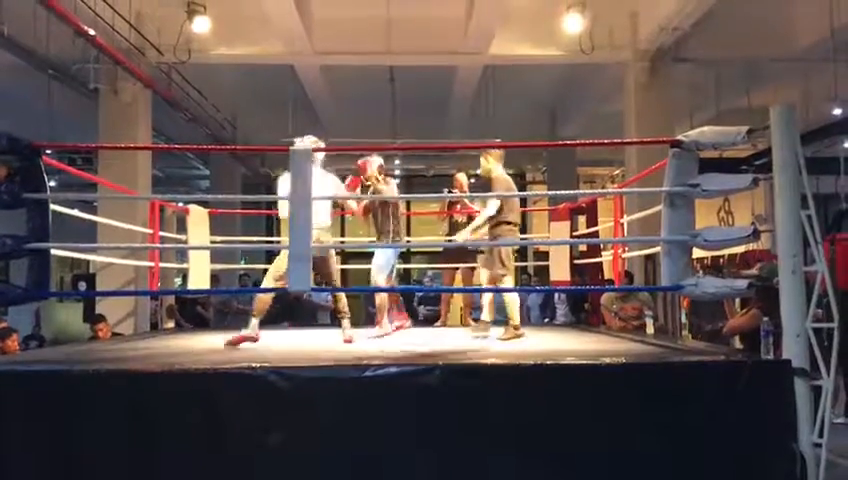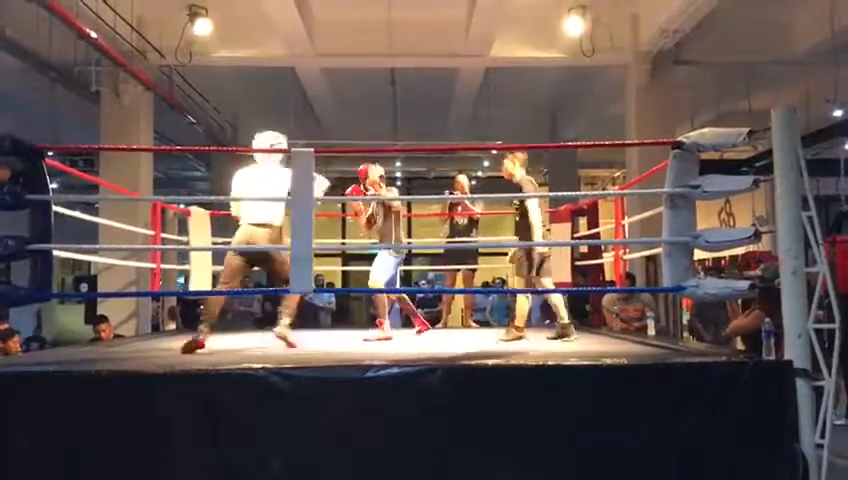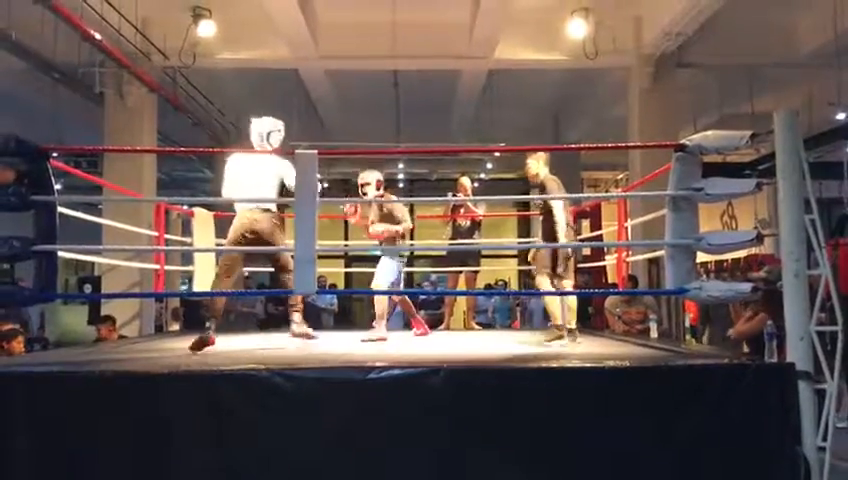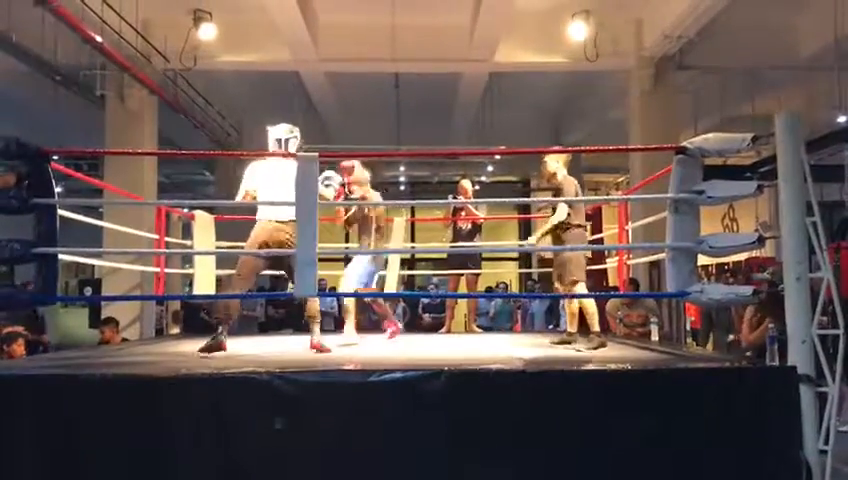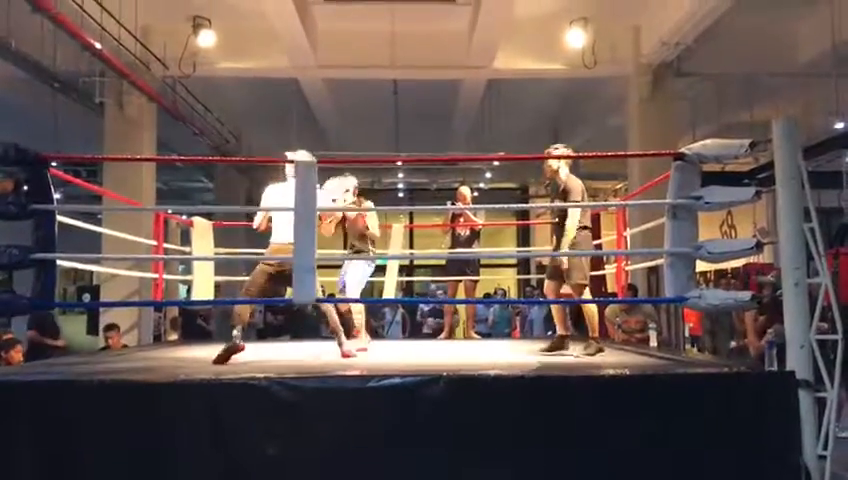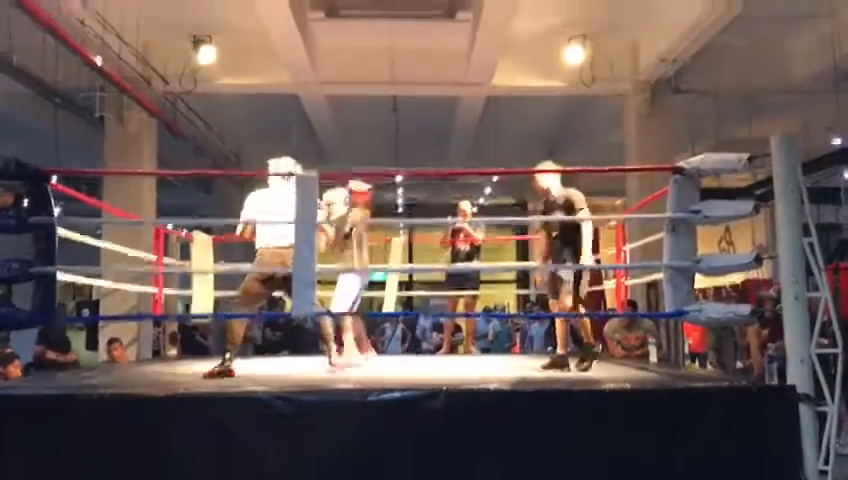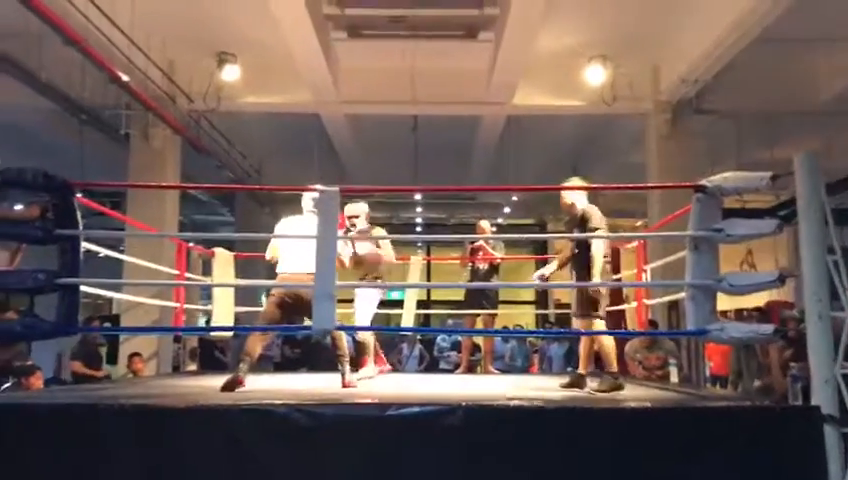
dt=0.3s
person 1, frame 1
left shoulder: (287, 179)
right shoulder: (330, 179)
left elbow: (283, 213)
right elbow: (352, 206)
right wrist: (345, 197)
right hip: (323, 237)
left knee: (272, 281)
right knee: (335, 285)
left ankle: (252, 327)
right ankle: (346, 329)
person 1, frame 2
left shoulder: (243, 175)
right shoulder: (285, 174)
left elbow: (236, 211)
right elbow: (315, 193)
right wrist: (322, 182)
left hip: (246, 235)
right hip: (271, 236)
left knee: (223, 287)
left ankle: (201, 333)
right ankle: (283, 325)
person 1, frame 3
left shoulder: (236, 158)
right shoulder: (280, 162)
left elbow: (226, 194)
left hip: (242, 220)
right hip: (268, 220)
left knee: (225, 277)
right knee: (287, 272)
left ankle: (210, 329)
right ankle: (296, 321)
person 1, frame 4
left shoulder: (257, 167)
right shoulder: (300, 169)
left elbow: (242, 199)
left hip: (264, 230)
right hip: (290, 232)
left knee: (239, 284)
left ankle: (220, 334)
right ankle: (316, 336)
person 1, frame 5
left shoulder: (273, 190)
left elbow: (259, 225)
left hip: (278, 253)
left knee: (247, 296)
right knee: (320, 300)
left ankle: (236, 338)
right ankle: (343, 345)
person 1, frame 6
left shoulder: (256, 197)
right shoulder: (298, 196)
left elbow: (242, 233)
left hip: (267, 259)
right hip: (293, 259)
left knee: (242, 309)
left ankle: (227, 362)
person 1, frame 7
left shoulder: (285, 223)
left elbow: (270, 256)
left hip: (284, 284)
right hip: (311, 285)
left knee: (261, 332)
right knee: (335, 329)
left ankle: (240, 372)
right ankle: (346, 375)
person 2, frame 1
left shoulder: (500, 181)
right shoulder: (502, 180)
left elbow: (491, 209)
left wrist: (467, 230)
left hip: (504, 235)
right hip: (500, 236)
left knee: (504, 282)
right knee: (486, 277)
left ankle: (515, 327)
right ankle: (485, 320)
person 2, frame 2
left shoulder: (524, 183)
right shoulder: (526, 183)
left elbow: (534, 211)
left wrist: (536, 239)
right wrist: (516, 249)
left hip: (534, 239)
right hip: (531, 239)
left knee: (521, 283)
right knee: (544, 283)
left ankle: (518, 328)
right ankle: (566, 325)
person 2, frame 3
left shoulder: (548, 181)
right shoulder: (546, 184)
left elbow: (558, 210)
left wrist: (562, 237)
right wrist: (537, 247)
left hip: (556, 238)
right hip: (555, 239)
left knee: (542, 279)
right knee: (564, 284)
left ankle: (558, 326)
right ankle: (570, 329)
person 2, frame 4
left shoulder: (567, 183)
right shoulder: (559, 187)
left elbow: (561, 215)
left wrist: (538, 235)
left hip: (572, 240)
right hip: (563, 242)
left knee: (576, 286)
right knee: (564, 287)
left ankle: (597, 335)
right ankle: (571, 332)
person 2, frame 5
left shoulder: (572, 184)
right shoulder: (557, 187)
left elbow: (573, 218)
left wrist: (564, 248)
right wrist: (558, 247)
left hip: (576, 243)
right hip: (562, 245)
left knee: (580, 291)
right knee: (550, 289)
left ankle: (595, 340)
right ankle: (562, 336)
person 2, frame 6
left shoulder: (571, 196)
right shoulder: (546, 205)
left elbow: (586, 223)
left wrist: (587, 253)
right wrist: (540, 268)
left hip: (574, 256)
right hip: (557, 260)
left knee: (569, 303)
right knee: (557, 307)
left ankle: (589, 345)
right ankle: (561, 356)
person 2, frame 7
left shoulder: (590, 212)
right shoulder: (575, 219)
left elbow: (598, 245)
right elbow: (571, 252)
left wrist: (596, 276)
right wrist: (548, 268)
left hip: (592, 277)
right hip: (582, 277)
left knee: (595, 323)
right knee: (585, 326)
left ankle: (613, 376)
right ankle: (580, 374)
person 3, frame 1
left shoulder: (388, 182)
right shoulder: (371, 190)
left elbow: (393, 196)
right elbow: (364, 213)
left wrist: (376, 179)
left hip: (391, 238)
right hip: (384, 238)
left knee: (378, 278)
right knee: (387, 280)
left ankle: (382, 324)
right ankle: (401, 318)
person 3, frame 2
left shoulder: (389, 192)
right shoulder: (374, 201)
left elbow: (397, 206)
right elbow: (367, 226)
left wrist: (379, 187)
right wrist: (358, 208)
left hip: (392, 248)
right hip: (386, 248)
left knee: (375, 283)
right knee: (393, 292)
left ankle: (384, 328)
right ankle: (420, 322)
person 3, frame 3
left shoulder: (391, 201)
right shoulder: (372, 205)
left elbow: (407, 224)
right elbow: (371, 230)
left wrist: (390, 229)
right wrist: (356, 219)
left hip: (395, 251)
right hip: (388, 251)
left knee: (378, 286)
right knee: (396, 294)
left ankle: (380, 328)
right ankle: (419, 325)
person 3, frame 4
left shoulder: (372, 198)
right shoulder: (359, 204)
left elbow: (379, 213)
right elbow: (347, 224)
left wrist: (365, 189)
right wrist: (341, 209)
left hip: (371, 253)
right hip: (367, 252)
left knee: (346, 285)
right knee: (368, 293)
left ankle: (350, 332)
right ankle: (392, 324)
person 3, frame 5
left shoulder: (366, 206)
right shoulder: (341, 209)
left elbow: (376, 233)
right elbow: (327, 231)
left wrist: (363, 224)
right wrist: (327, 215)
left hip: (364, 258)
right hip: (351, 258)
left knee: (353, 295)
right knee: (342, 301)
left ankle: (361, 338)
right ankle: (361, 334)
person 3, frame 6
left shoulder: (355, 216)
right shoulder: (337, 224)
right elbow: (324, 246)
right wrist: (322, 226)
left hip: (355, 271)
right hip: (348, 272)
left knee: (338, 307)
right knee: (349, 312)
left ankle: (350, 350)
right ankle: (365, 349)
person 3, frame 7
left shoulder: (377, 233)
right shoulder: (350, 237)
left elbow: (391, 259)
right elbow: (345, 265)
left wrist: (373, 252)
right wrist: (339, 249)
left hip: (373, 285)
right hip: (360, 286)
left knee: (361, 323)
right knee: (363, 327)
left ankle: (369, 364)
right ankle: (381, 362)
person 4, frame 1
right shoulder: (451, 201)
left elbow: (476, 213)
right elbow: (441, 217)
left wrist: (462, 198)
right wrist: (446, 200)
left knee: (467, 281)
right knee: (447, 281)
left ankle: (467, 317)
right ankle: (443, 317)
person 4, frame 2
left shoulder: (475, 201)
right shoulder: (452, 202)
left elbow: (476, 214)
right elbow: (443, 218)
left wrist: (463, 200)
right wrist: (447, 201)
left hip: (469, 244)
right hip: (452, 244)
left knee: (468, 283)
right knee: (448, 283)
left ankle: (468, 318)
right ankle: (444, 319)
person 4, frame 3
left shoulder: (477, 203)
right shoulder: (454, 204)
left elbow: (479, 216)
right elbow: (445, 220)
left wrist: (465, 202)
right wrist: (450, 203)
left hip: (471, 246)
right hip: (455, 245)
left knee: (471, 284)
right knee: (451, 285)
left ankle: (470, 320)
right ankle: (446, 321)
person 4, frame 4
right shoulder: (455, 206)
left elbow: (480, 219)
right elbow: (446, 223)
left wrist: (466, 205)
right wrist: (451, 206)
left knee: (472, 287)
right knee: (452, 287)
left ankle: (471, 324)
right ankle: (448, 324)
person 4, frame 5
left shoulder: (477, 211)
right shoulder: (454, 213)
left elbow: (478, 225)
right elbow: (445, 230)
left wrist: (465, 211)
right wrist: (450, 212)
left knee: (470, 293)
right knee: (450, 293)
left ankle: (470, 330)
right ankle: (446, 330)
person 4, frame 6
left shoulder: (477, 225)
right shoulder: (454, 228)
left elbow: (478, 240)
right elbow: (445, 245)
left wrist: (465, 227)
right wrist: (450, 229)
left hip: (471, 270)
right hip: (454, 269)
left knee: (470, 308)
right knee: (450, 308)
left ankle: (469, 345)
right ankle: (446, 345)
person 4, frame 7
left shoulder: (497, 244)
right shoulder: (474, 246)
left elbow: (497, 260)
right elbow: (463, 264)
left wrist: (484, 245)
right wrist: (468, 248)
left hip: (489, 288)
right hip: (473, 287)
left knee: (488, 327)
right knee: (468, 326)
left ankle: (488, 365)
right ankle: (464, 364)
